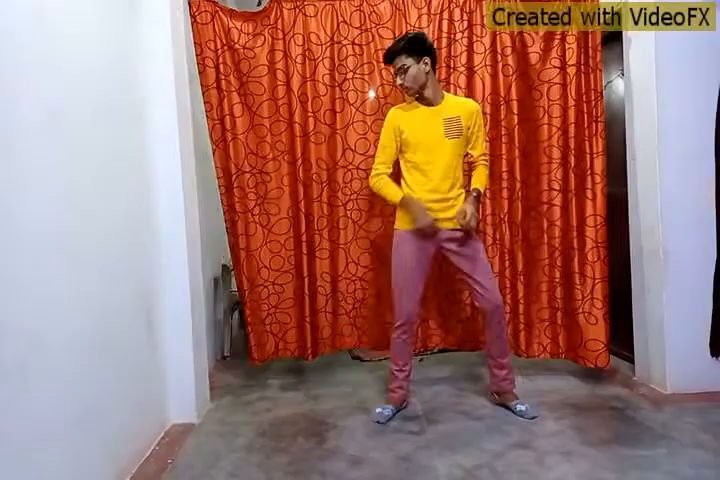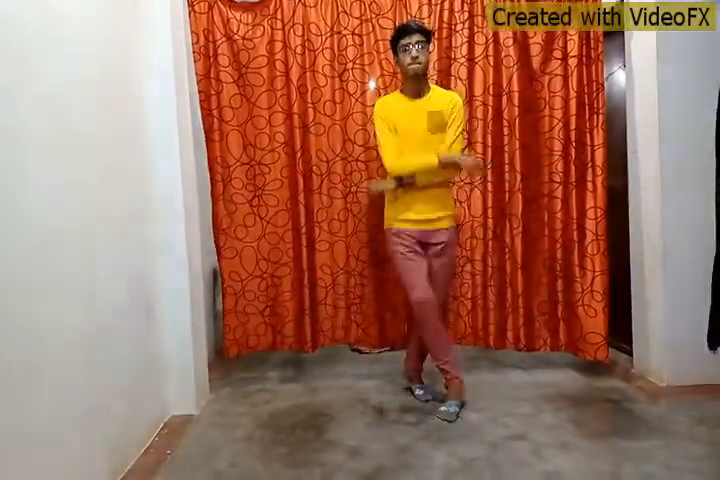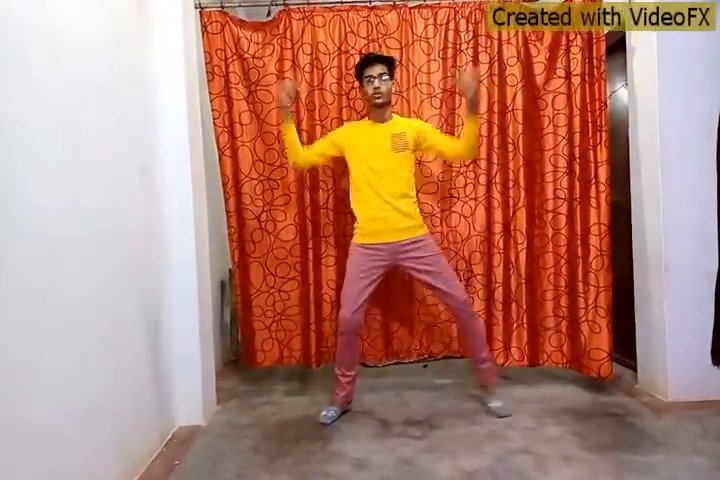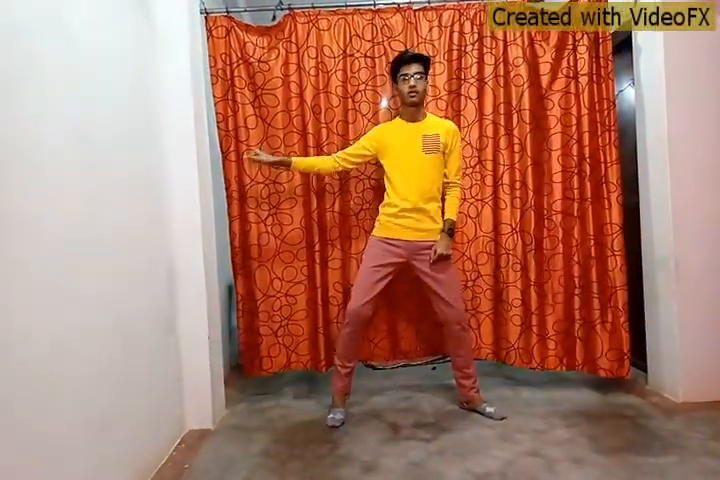
dt=1s
person 1, frame 1
left shoulder: (468, 109)
right shoulder: (397, 117)
left elbow: (481, 164)
right elbow: (378, 177)
left wrist: (472, 200)
right wrist: (410, 202)
left hip: (458, 225)
right hip: (412, 227)
left knee: (492, 303)
right knee: (405, 313)
left ankle: (504, 391)
right ankle: (397, 395)
person 1, frame 2
left shoulder: (450, 102)
right shoulder: (385, 107)
left elbow: (462, 160)
right elbow: (394, 164)
left wrist: (403, 181)
right wrist: (441, 158)
left hip: (440, 220)
right hip: (401, 224)
left knee: (434, 302)
right knee: (422, 301)
left ankle: (413, 373)
right ankle: (454, 387)
person 1, frame 3
left shoulder: (414, 128)
right shoulder: (346, 134)
left elbow: (462, 151)
right elbow: (299, 159)
left wrist: (471, 106)
right wrist: (286, 115)
left hip: (414, 238)
right hip: (367, 243)
left knee: (461, 304)
right knee: (349, 319)
left ankle: (488, 385)
right ankle: (342, 397)
person 1, frame 4
left shoulder: (447, 130)
right shoulder: (382, 134)
left elbow: (453, 186)
right elbow: (337, 161)
left wrist: (447, 232)
right wrist: (282, 161)
left hip: (431, 240)
right hip: (387, 238)
left knee: (455, 317)
right knee: (356, 311)
left ankle: (470, 395)
right ankle: (339, 396)
